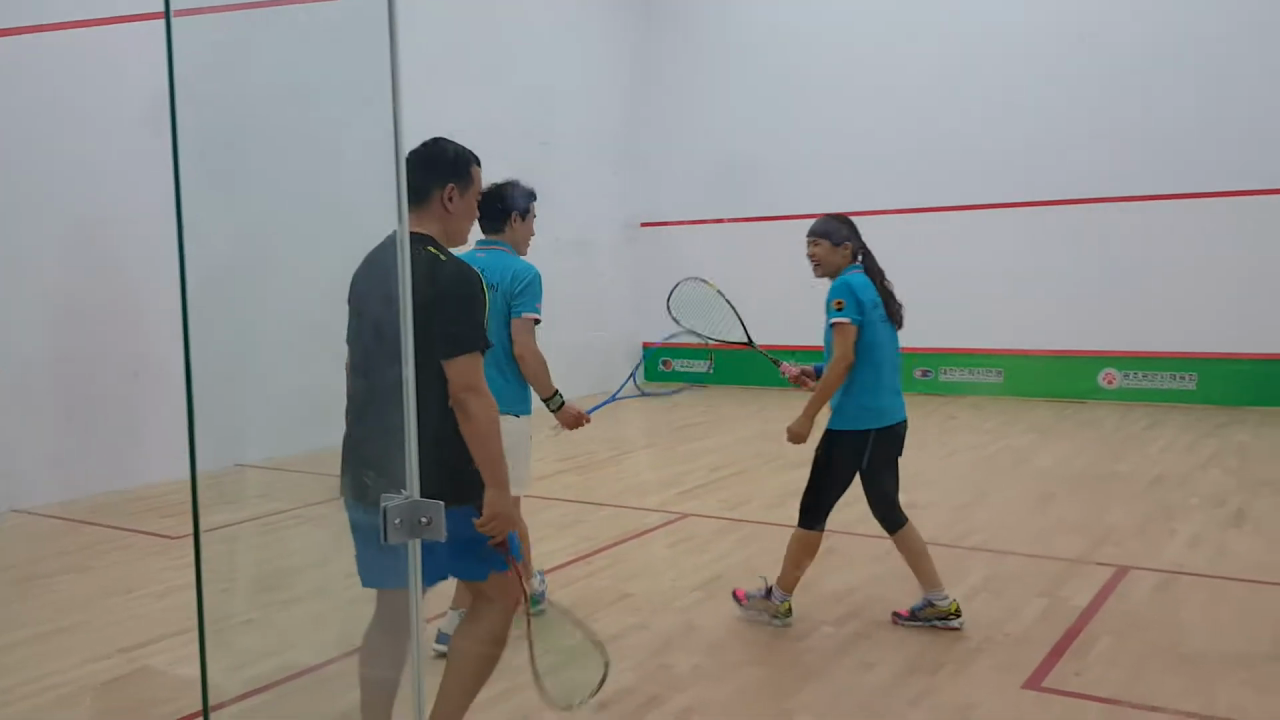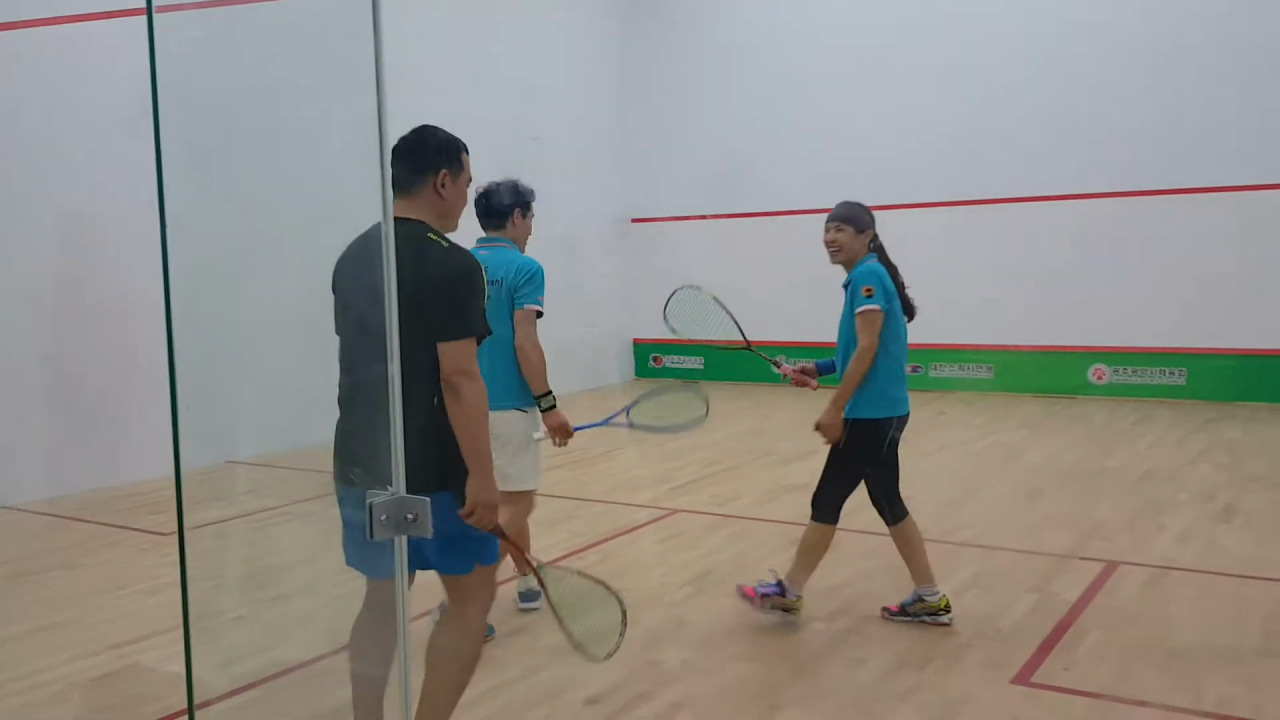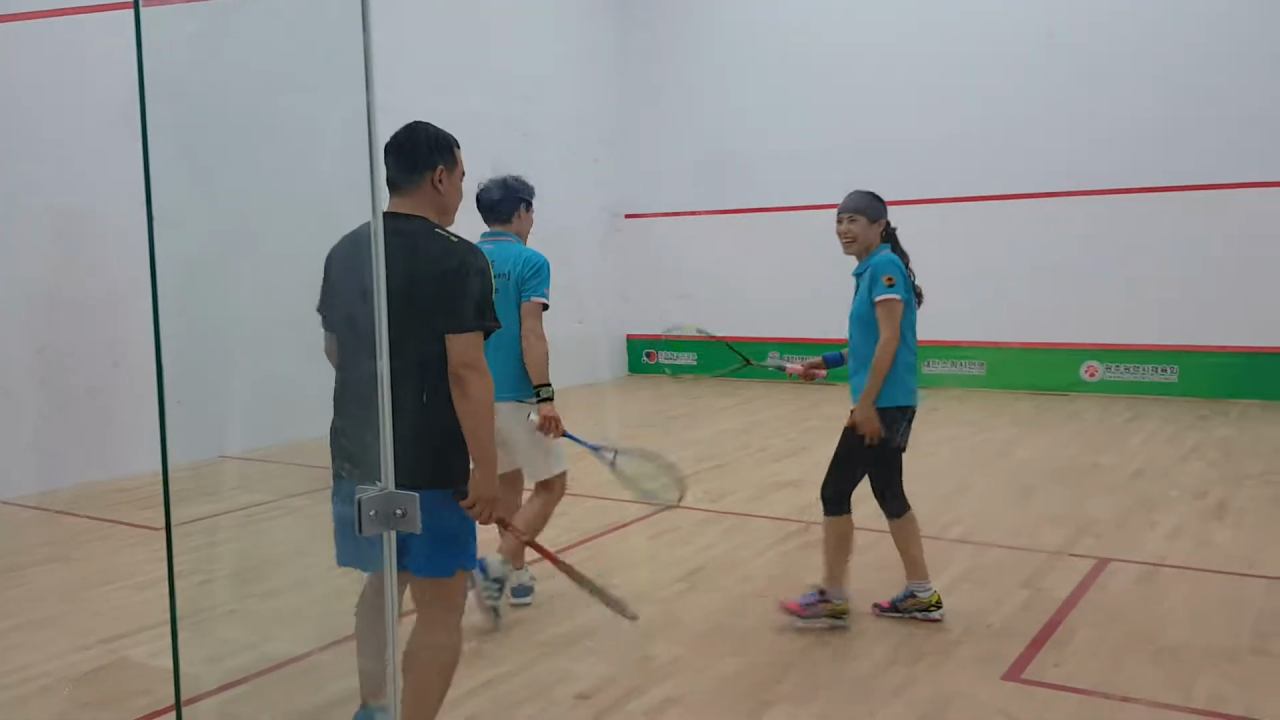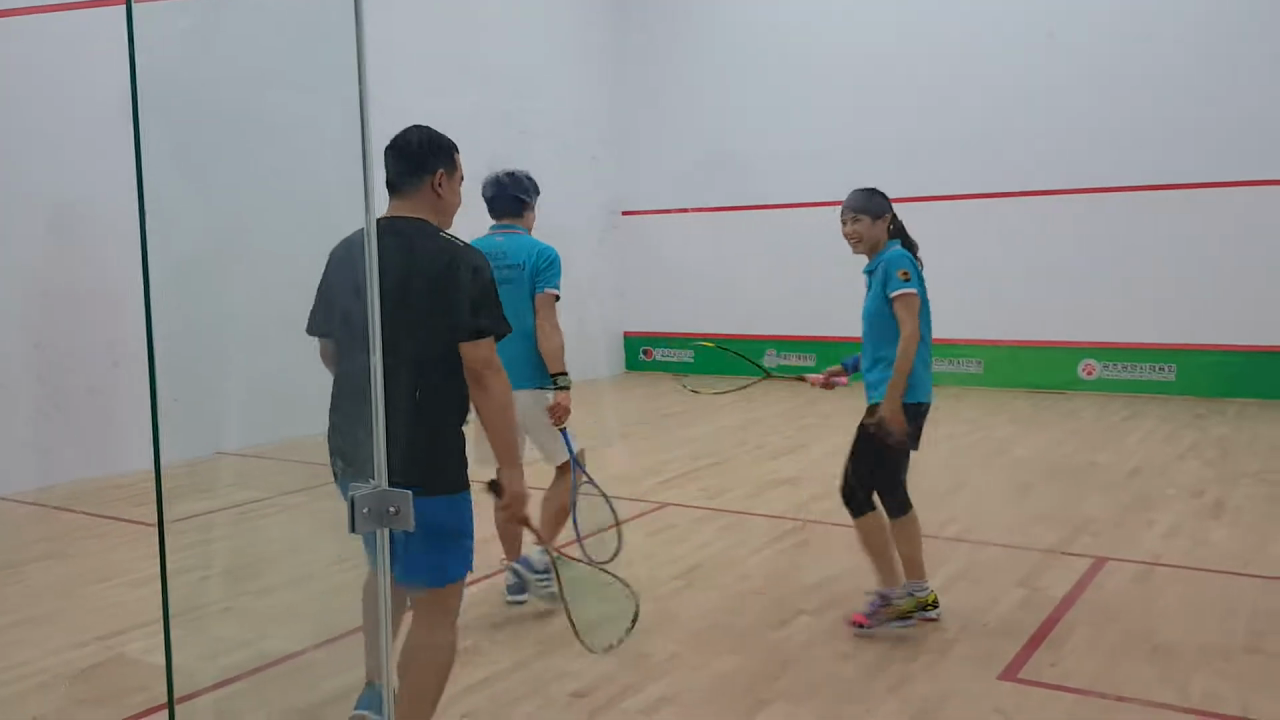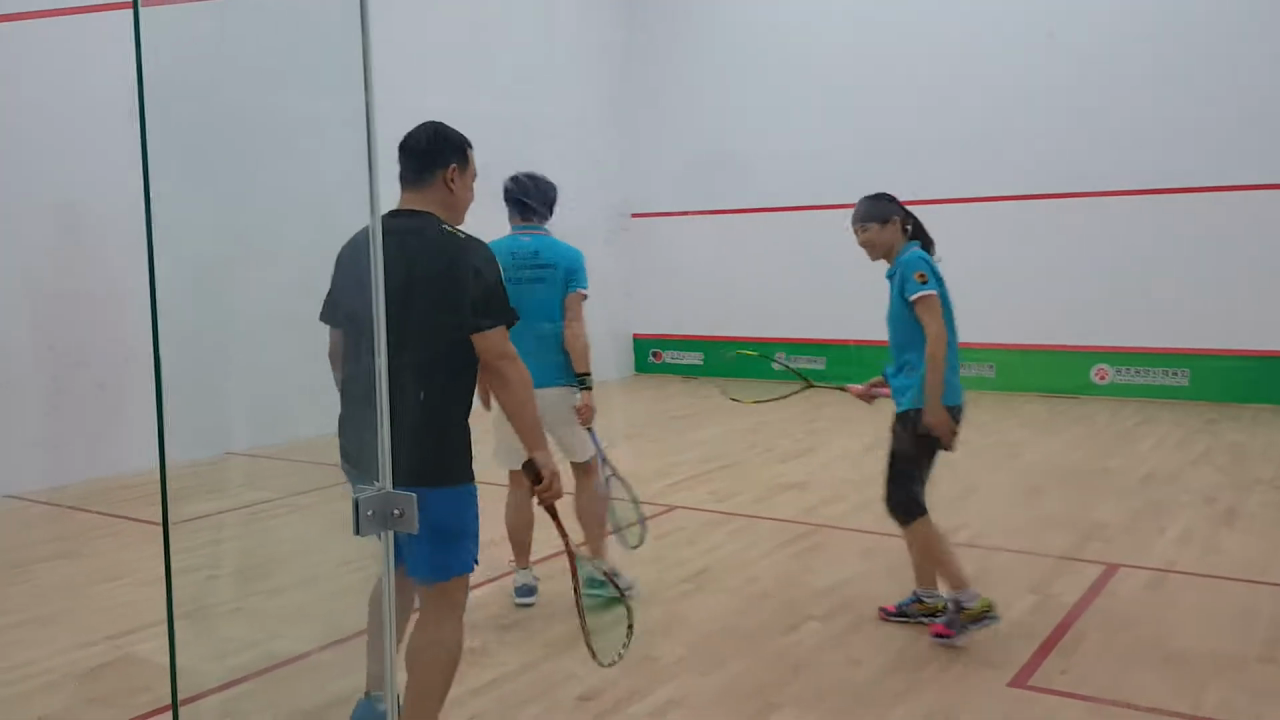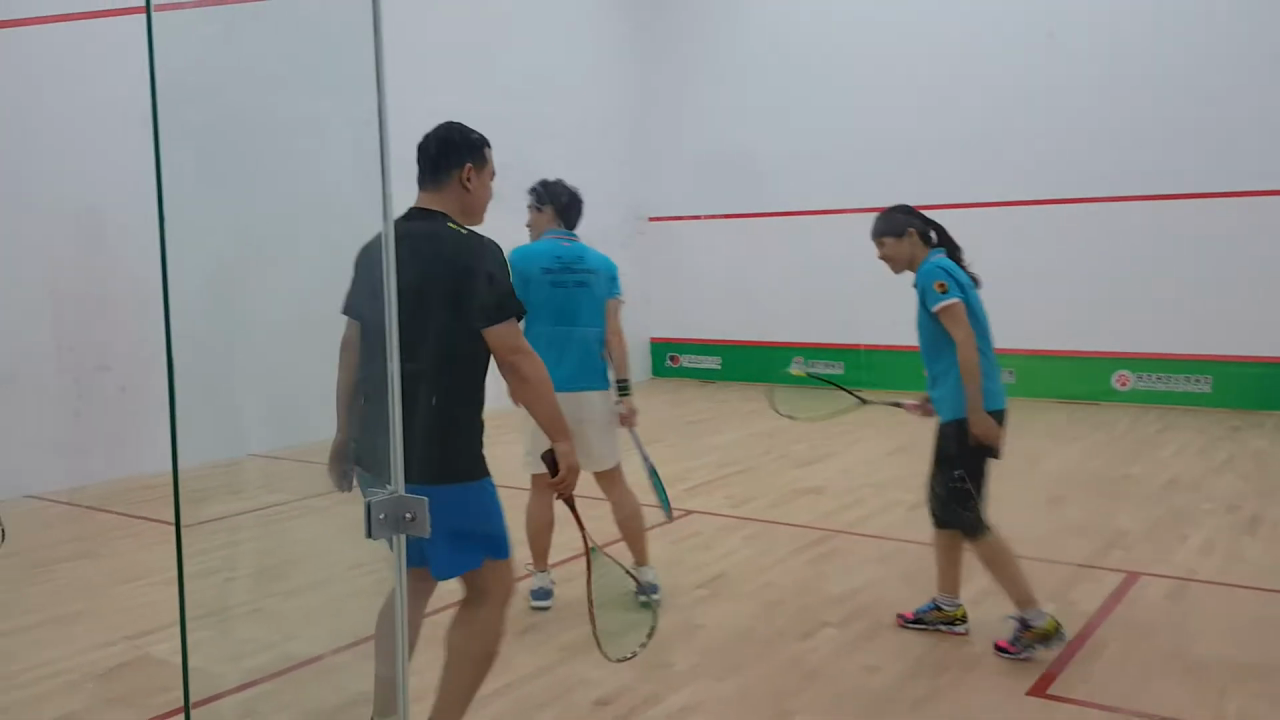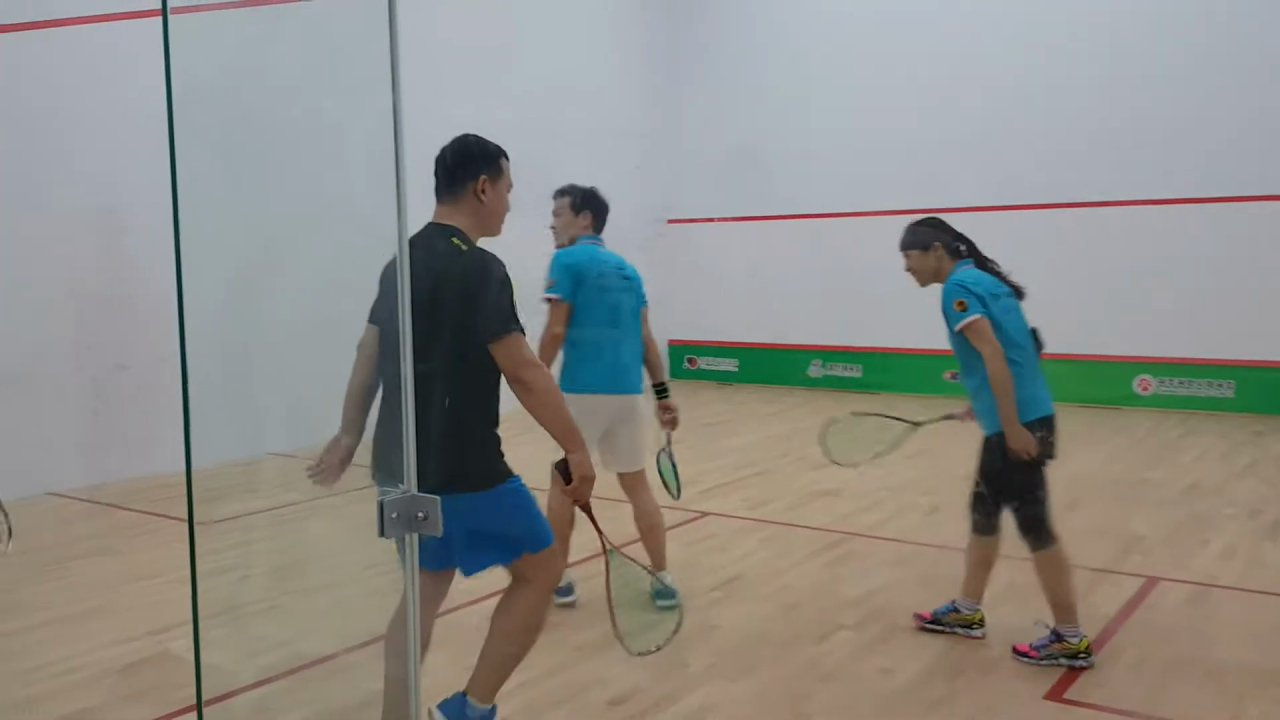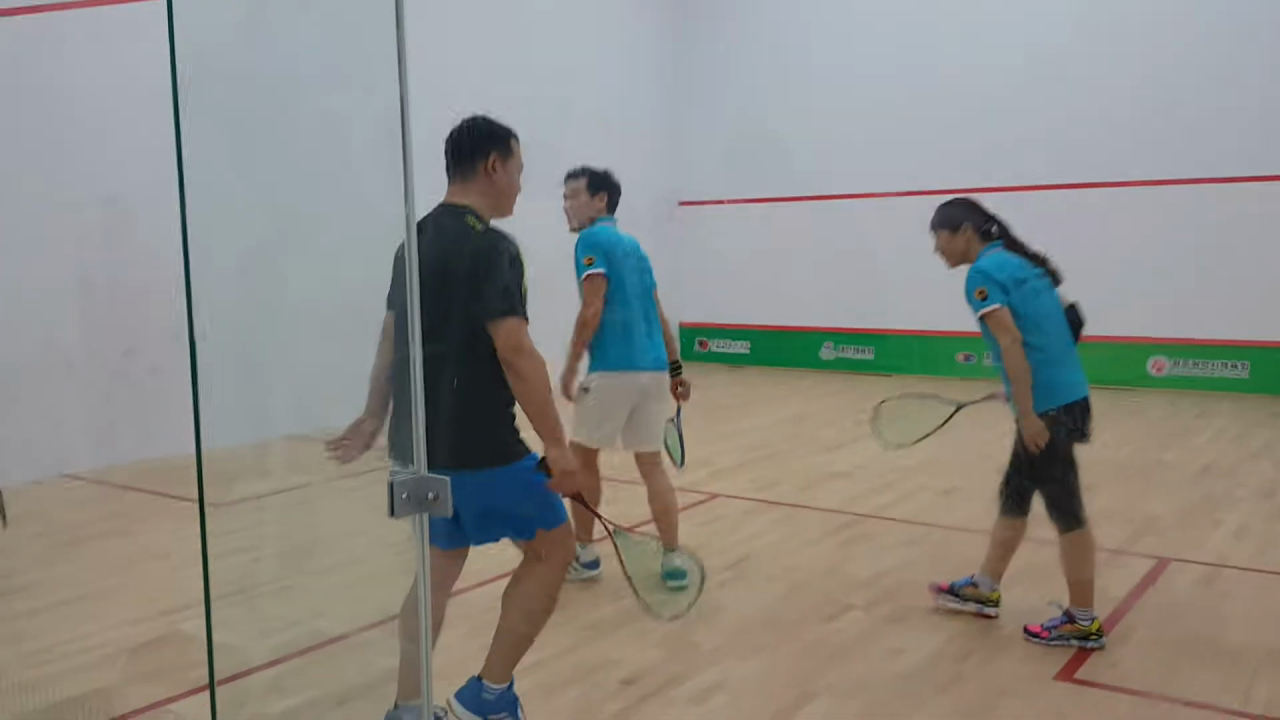
dt=0.1s
person 1, frame 1
left shoulder: (370, 269)
right shoulder: (452, 278)
right elbow: (467, 393)
right wrist: (497, 489)
left hip: (366, 473)
right hip: (436, 480)
left knee: (393, 609)
right knee: (499, 596)
person 1, frame 2
left shoulder: (353, 257)
right shoulder: (451, 264)
right elbow: (460, 378)
right wrist: (481, 476)
left hip: (359, 464)
right hip: (428, 471)
left knee: (382, 598)
right knee: (472, 596)
person 1, frame 3
left shoulder: (345, 252)
right shoulder: (460, 260)
right elbow: (467, 372)
right wrist: (486, 470)
left hip: (355, 458)
right hip: (430, 465)
left knee: (384, 582)
right knee: (440, 605)
person 1, frame 4
left shoulder: (344, 256)
right shoulder: (459, 262)
right elbow: (485, 375)
right wrist: (512, 469)
left hip: (352, 454)
right hip: (425, 465)
left knee: (395, 576)
right knee: (436, 609)
person 1, frame 5
left shoulder: (356, 250)
right shoulder: (463, 254)
left elbow: (338, 350)
right elbow: (500, 364)
right wrist: (540, 450)
left hip: (365, 451)
right hip: (431, 459)
left knee: (403, 572)
right knee: (444, 601)
person 1, frame 6
left shoulder: (377, 250)
right shoulder: (474, 255)
left elbow: (352, 350)
right elbow: (515, 358)
left wrist: (346, 435)
right wrist: (563, 440)
left hip: (379, 454)
right hip: (444, 460)
left knee: (413, 584)
right knee: (490, 592)
person 1, frame 7
left shoulder: (403, 261)
right shoulder: (477, 268)
left elbow: (370, 356)
right elbow: (522, 371)
left wrist: (348, 436)
right wrist: (575, 447)
left hip: (401, 464)
right hip: (462, 468)
left knee: (427, 590)
right knee: (541, 569)
person 1, frame 8
left shoulder: (418, 239)
right shoulder: (492, 248)
left elbow: (394, 337)
right elbow: (516, 356)
left wrist: (374, 417)
right wrist: (556, 444)
left hip: (419, 440)
right hip: (479, 445)
left knee: (440, 567)
right knee: (553, 548)
person 2, frame 1
left shoulder: (843, 289)
right shoulder: (867, 287)
left elbow: (844, 362)
left wrist: (806, 417)
right wrist: (815, 373)
left hip: (856, 423)
right hip: (886, 418)
left knee: (814, 508)
right knee: (888, 510)
left ankle: (776, 598)
right ankle: (940, 603)
person 2, frame 2
left shoulder: (867, 277)
right shoulder: (873, 276)
left elbow: (867, 349)
left wrist: (834, 409)
right wrist: (820, 368)
left hip: (869, 413)
right hip: (889, 409)
left knee: (827, 500)
right knee: (888, 502)
left ankle: (787, 590)
right ankle: (931, 598)
person 2, frame 3
left shoulder: (885, 267)
right shoulder: (871, 270)
left elbow: (889, 340)
left wrist: (865, 404)
right wrist: (828, 362)
left hip: (882, 403)
right hip: (888, 402)
left knee: (834, 492)
right knee: (890, 496)
left ankle: (832, 596)
right ankle: (922, 595)
person 2, frame 4
left shoulder: (896, 261)
right shoulder: (880, 267)
left elbow: (910, 335)
left wrist: (892, 400)
right wrist: (848, 368)
left hip: (896, 399)
right hip: (894, 398)
left knee: (856, 491)
right knee: (890, 494)
left ankle: (893, 595)
right ankle: (919, 593)
person 2, frame 5
left shoulder: (912, 265)
right shoulder: (910, 265)
left elbow: (935, 335)
left wrist: (932, 403)
right wrist: (886, 380)
left hip: (923, 404)
right hip: (917, 401)
left knee: (902, 503)
right knee: (905, 497)
left ankle: (967, 598)
right ankle: (928, 597)
person 2, frame 6
left shoulder: (933, 274)
right shoulder: (945, 271)
left elbow: (965, 343)
left wrist: (976, 411)
right wrist: (936, 395)
left hip: (966, 413)
right hip: (960, 410)
left knee: (963, 516)
right knee: (945, 505)
left ankle: (1036, 620)
right ankle: (948, 606)
person 2, frame 7
left shoulder: (958, 290)
right shoulder: (985, 280)
left elbow: (993, 356)
right elbow: (1027, 343)
left wrist: (1011, 425)
left hip: (1014, 421)
right hip: (1026, 414)
left knee: (1033, 524)
right knee: (984, 510)
left ankle: (1070, 638)
right ankle: (965, 611)
person 2, frame 8
left shoulder: (982, 274)
right shoulder: (1019, 262)
left elbow: (1012, 345)
right elbow: (1069, 320)
left wrist: (1027, 414)
left hip: (1046, 405)
right hip: (1066, 394)
left knee: (1064, 507)
right knee: (1015, 492)
left ankle: (1083, 619)
right ankle: (984, 588)
person 3, frame 1
right shoulder: (521, 274)
right elbow: (524, 351)
right wrist: (557, 405)
right hip: (505, 409)
left knee: (505, 502)
left ankle: (530, 586)
right ankle: (455, 621)
person 3, frame 2
right shoulder: (524, 269)
right elbow: (525, 345)
right wrist: (550, 406)
right hip: (508, 405)
left knee: (509, 496)
right knee: (515, 505)
left ankle: (527, 583)
person 3, frame 3
right shoulder: (531, 262)
right elbow: (531, 335)
right wrist: (548, 398)
right hip: (519, 398)
left knee: (508, 483)
right knee: (549, 487)
left ankle: (516, 575)
right ankle: (494, 566)
person 3, frame 4
right shoulder: (542, 254)
right elbow: (546, 326)
right wrist: (561, 385)
right hip: (533, 386)
right knee: (568, 468)
left ankle: (517, 574)
right ankle: (535, 558)
person 3, frame 5
left shoulder: (488, 255)
right shoulder: (568, 257)
right elbow: (573, 327)
left wrist: (483, 378)
right wrist: (586, 387)
right hip: (559, 386)
left knee: (520, 483)
right knee: (587, 472)
left ankle: (523, 578)
right ankle: (598, 568)
person 3, frame 6
left shoulder: (520, 259)
right shoulder: (602, 264)
right elbow: (613, 334)
left wrist: (514, 380)
right wrist: (624, 393)
right hip: (594, 391)
left knee: (542, 486)
right knee: (614, 483)
left ankle: (541, 580)
right ankle: (645, 575)
person 3, frame 7
left shoulder: (567, 261)
right shoulder: (628, 269)
left elbow: (555, 333)
right elbow: (647, 338)
right wrist: (663, 394)
left hip: (584, 392)
right hip: (629, 392)
left knee: (562, 484)
right knee: (636, 484)
left ankle: (562, 582)
right ankle: (662, 579)
person 3, frame 8
left shoulder: (592, 240)
right shoulder: (634, 247)
left elbow: (592, 310)
right elbow: (658, 317)
left wrist: (570, 366)
right wrist: (675, 369)
left hip: (613, 370)
right hip: (652, 369)
left knee: (583, 457)
right knee: (652, 466)
left ankle: (585, 554)
right ankle: (673, 560)
